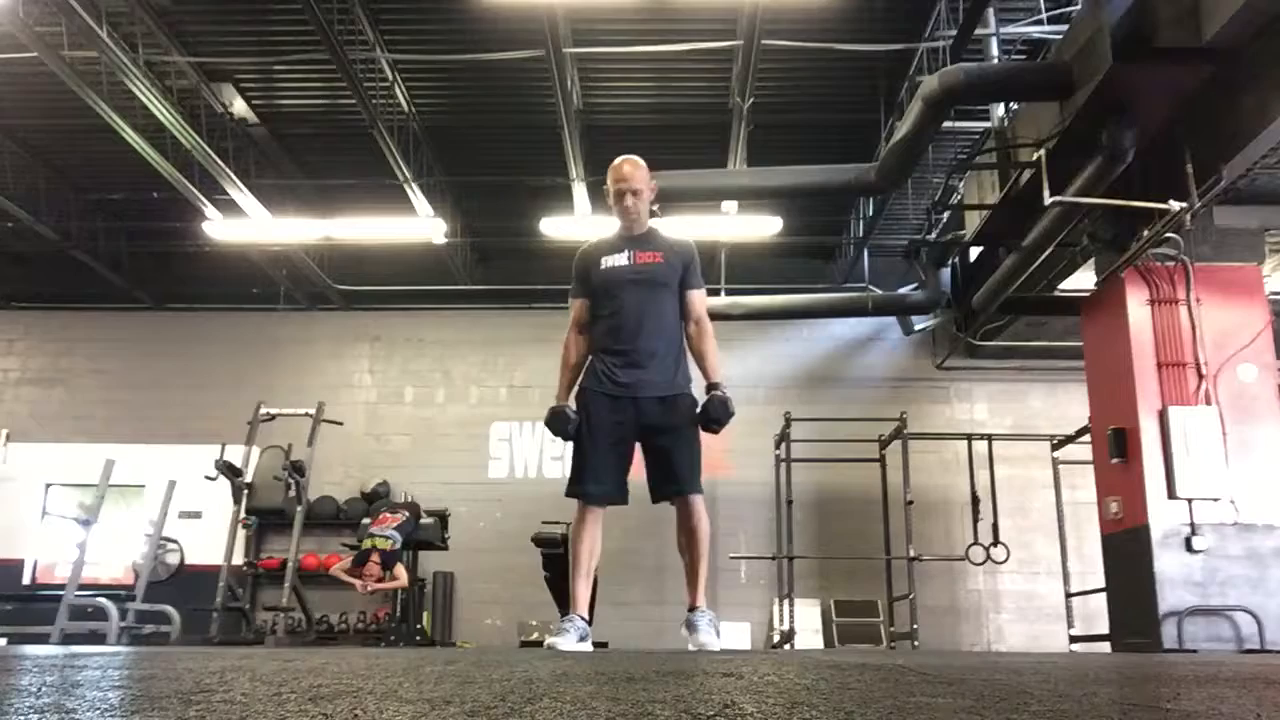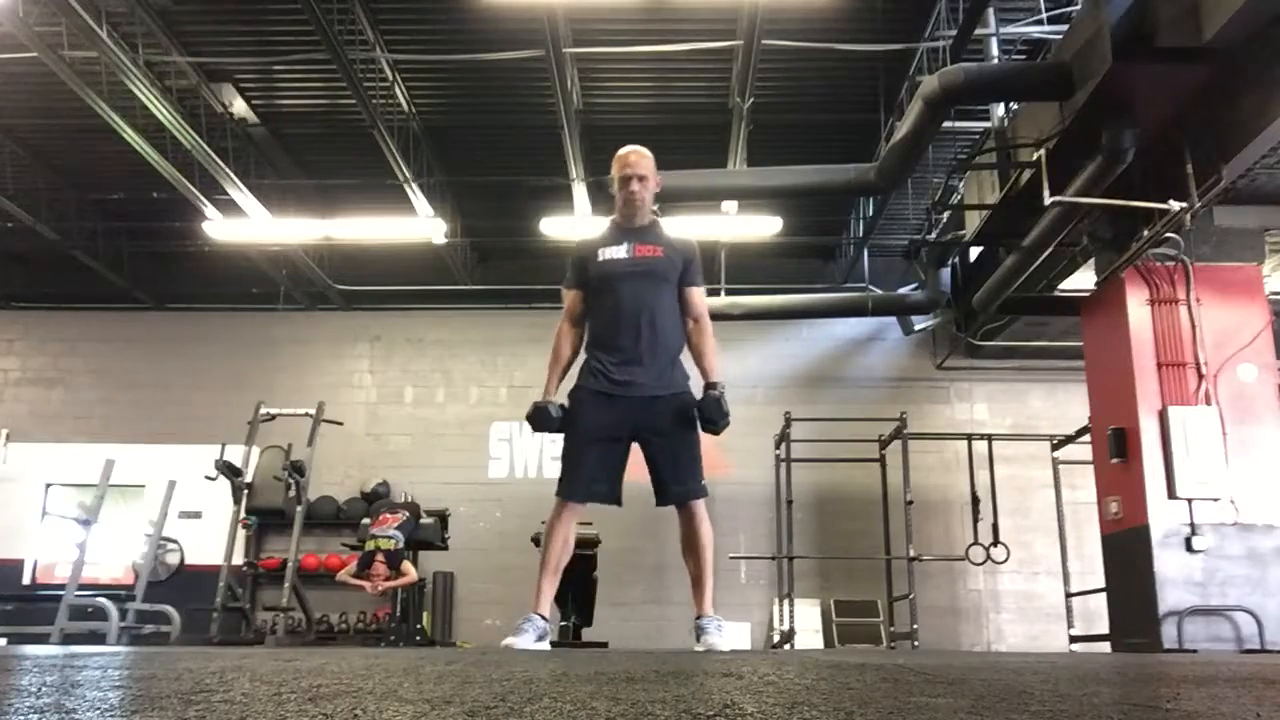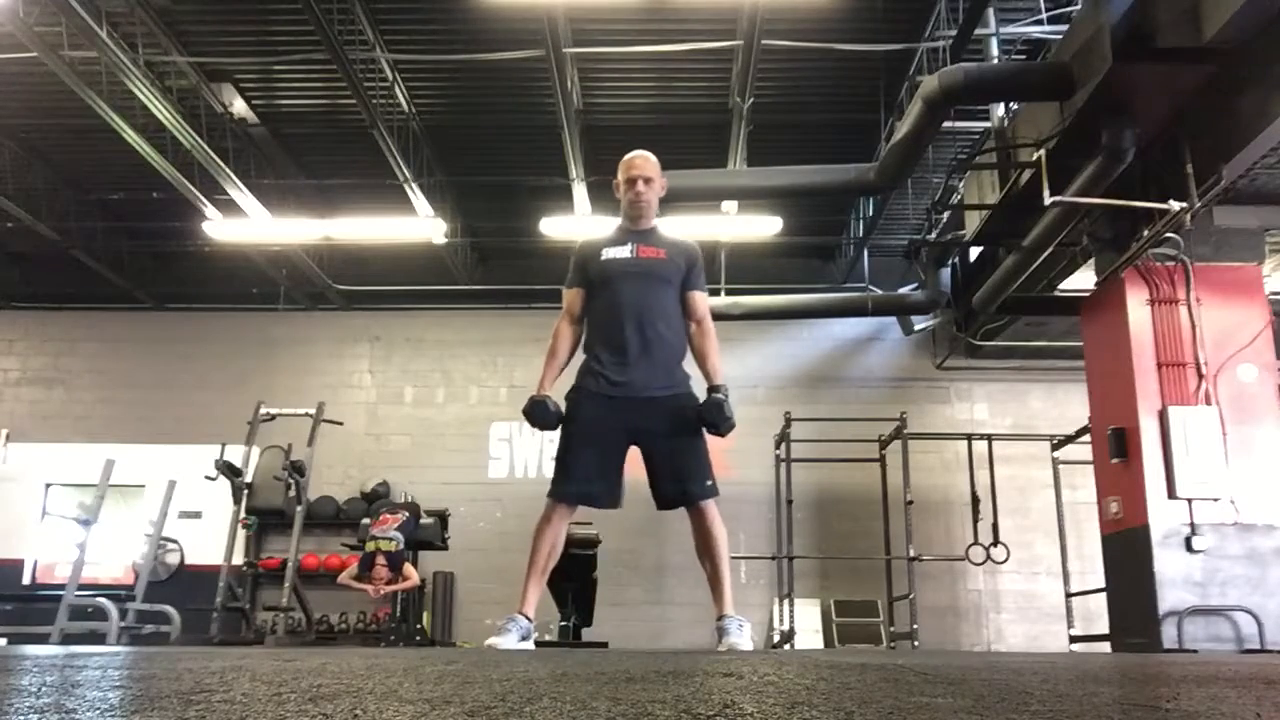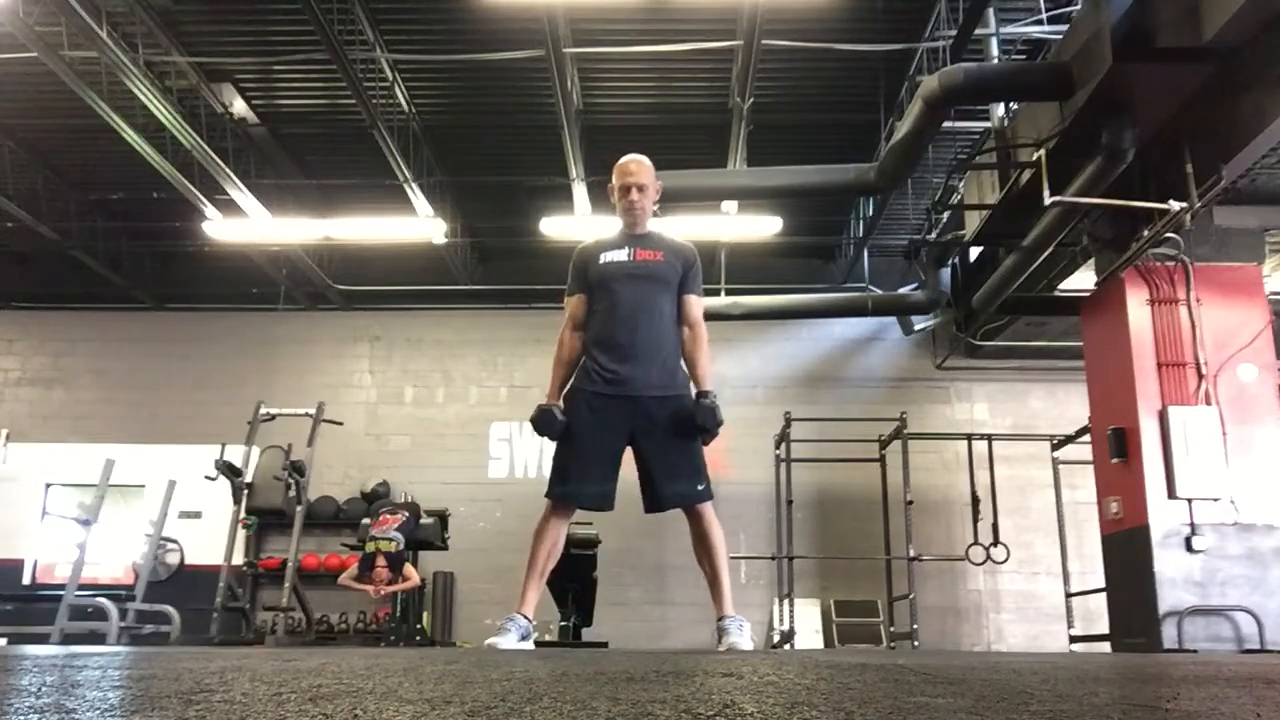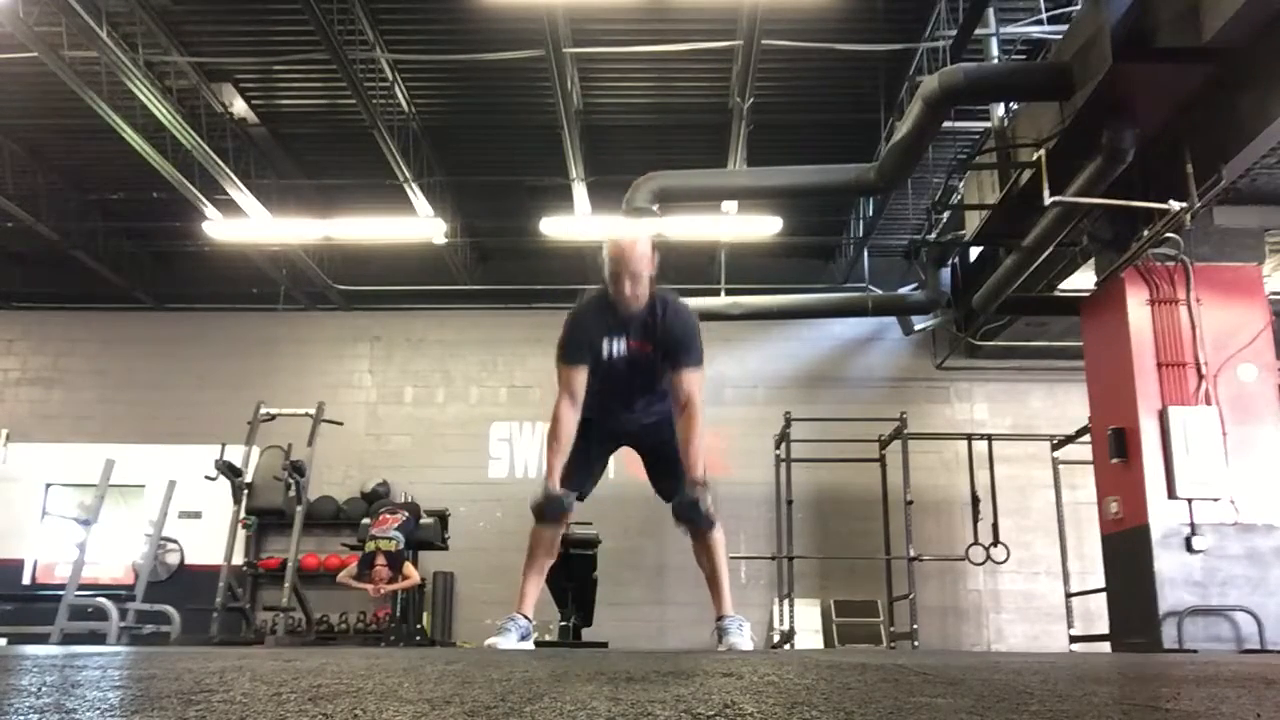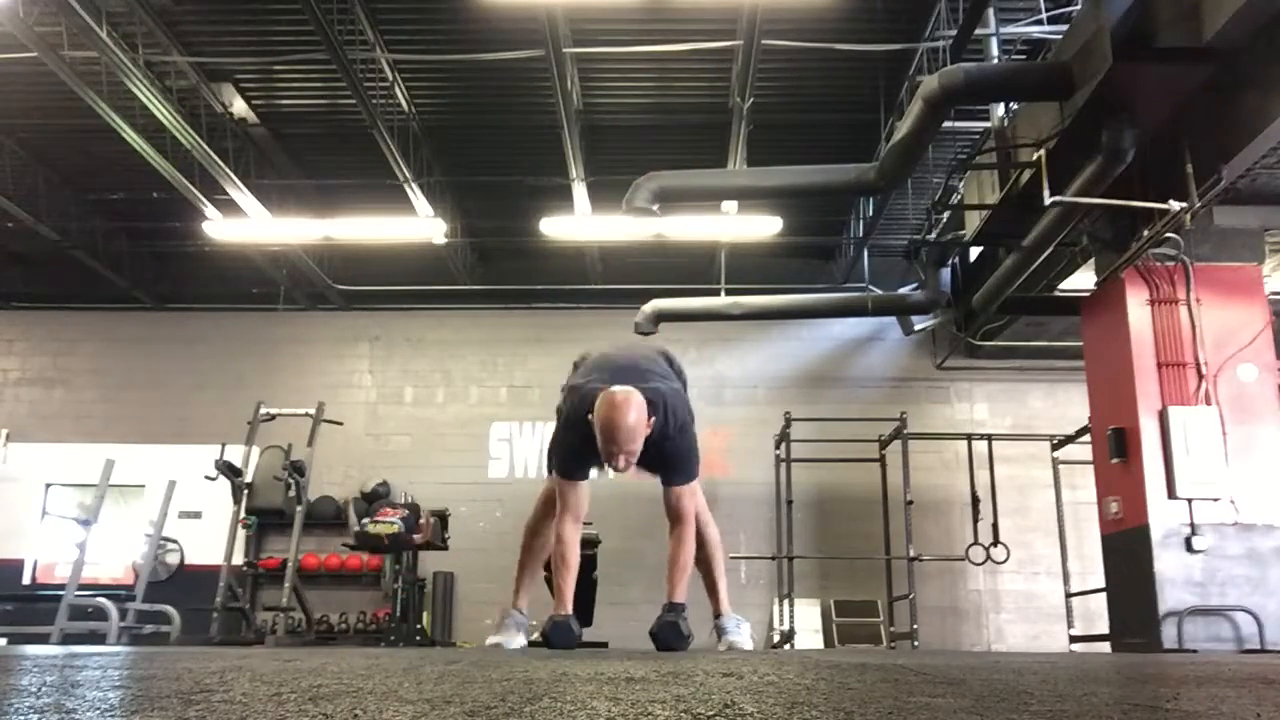
dt=0.7s
person 1, frame 1
left shoulder: (680, 252)
right shoulder: (591, 257)
left elbow: (698, 322)
right elbow: (578, 332)
left wrist: (715, 384)
right wrist: (562, 397)
left hip: (668, 394)
right hip: (604, 396)
left knee: (689, 498)
right knee: (592, 502)
left ankle: (698, 613)
right ankle: (577, 620)
person 1, frame 2
left shoulder: (681, 249)
right shoulder: (588, 251)
left elbow: (697, 320)
right elbow: (571, 325)
left wrist: (714, 385)
right wrist: (549, 391)
left hip: (666, 393)
right hip: (599, 393)
left knee: (691, 501)
right knee: (570, 500)
left ankle: (706, 620)
right ankle: (538, 619)
person 1, frame 3
left shoulder: (684, 252)
right shoulder: (590, 251)
left elbow: (700, 323)
right elbow: (570, 322)
left wrist: (717, 387)
right wrist: (543, 387)
left hip: (667, 394)
right hip: (599, 394)
left knee: (702, 501)
right knee: (562, 502)
left ankle: (728, 619)
right ankle: (522, 621)
person 1, frame 4
left shoulder: (681, 255)
right shoulder: (589, 255)
left elbow: (693, 329)
right elbow: (573, 330)
left wrist: (704, 392)
right wrist: (552, 396)
left hip: (665, 396)
right hip: (595, 397)
left knee: (698, 503)
right knee: (561, 502)
left ankle: (729, 620)
right ankle: (522, 621)
person 1, frame 5
left shoulder: (678, 317)
right shoulder: (583, 318)
left elbow: (689, 403)
right elbow: (568, 401)
left wrist: (694, 477)
right wrist: (553, 481)
left hip: (658, 413)
right hip: (596, 414)
left knee: (698, 500)
right knee: (554, 504)
left ankle: (728, 620)
right ankle: (520, 621)
person 1, frame 6
left shoulder: (674, 424)
right shoulder: (576, 419)
left elbow: (683, 520)
right elbow: (570, 519)
left wrist: (675, 607)
right wrist: (562, 613)
left knee: (693, 507)
right knee: (553, 499)
left ankle: (724, 617)
right ankle: (517, 613)
